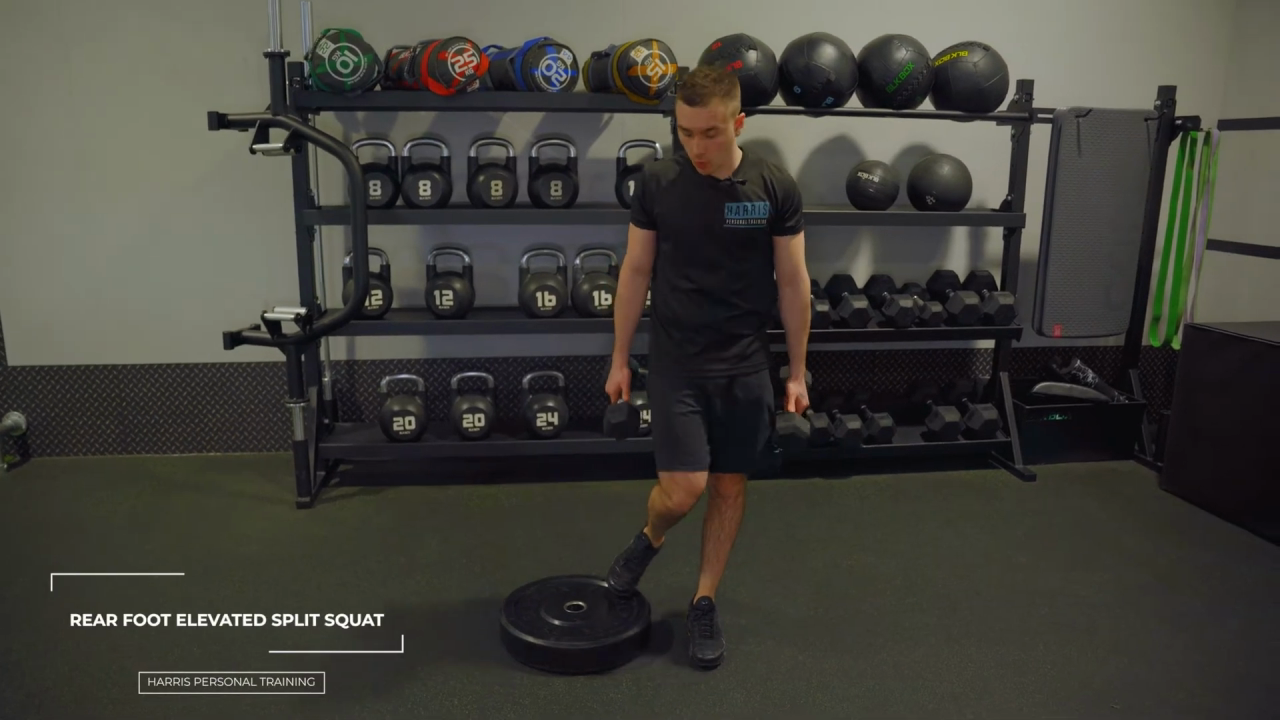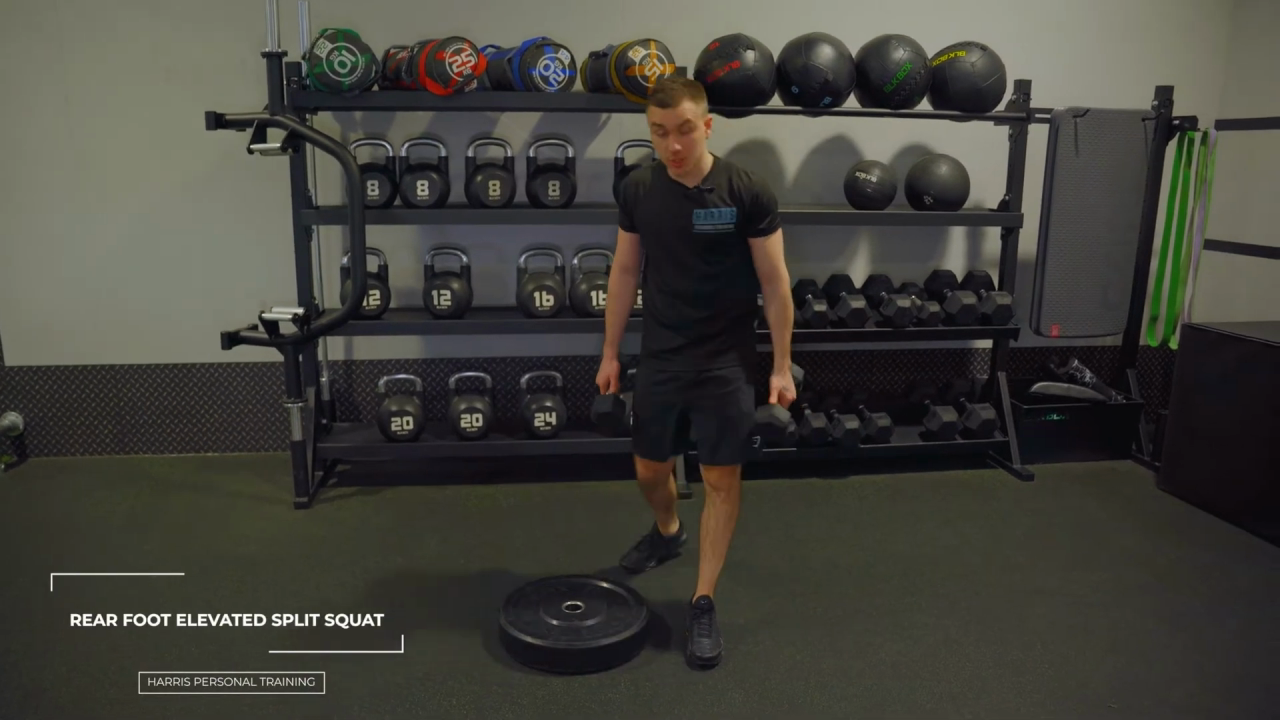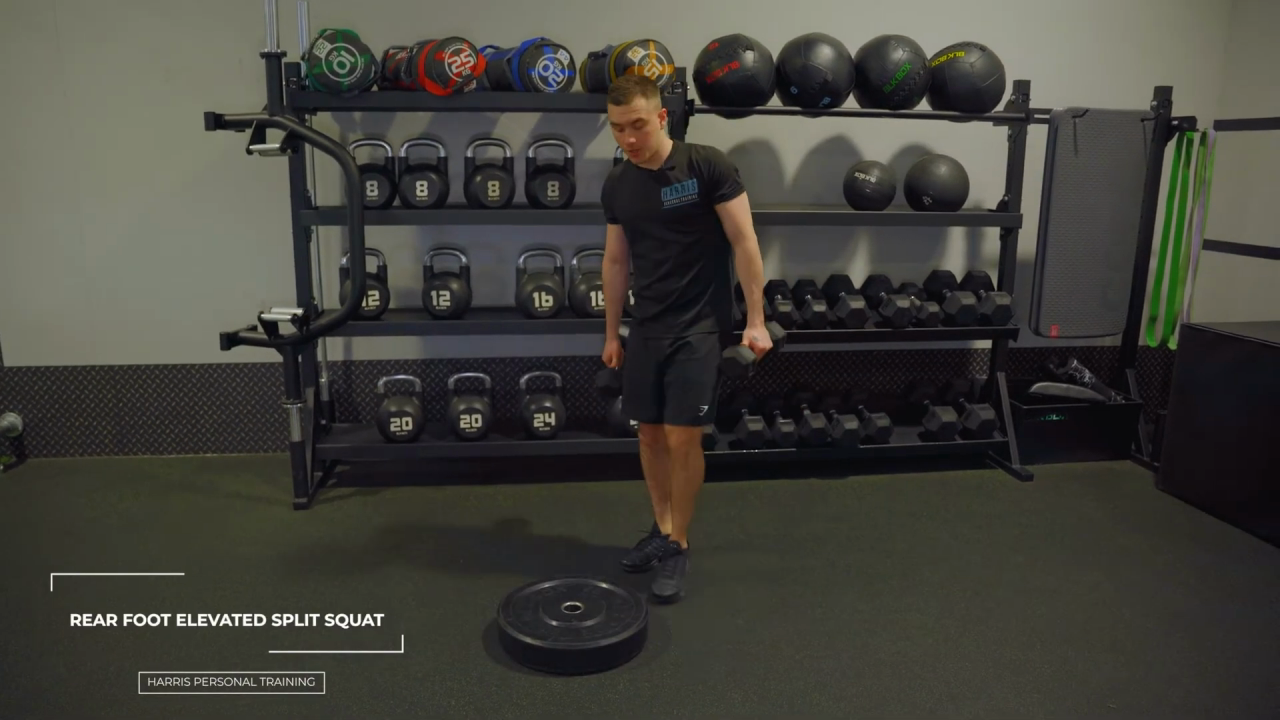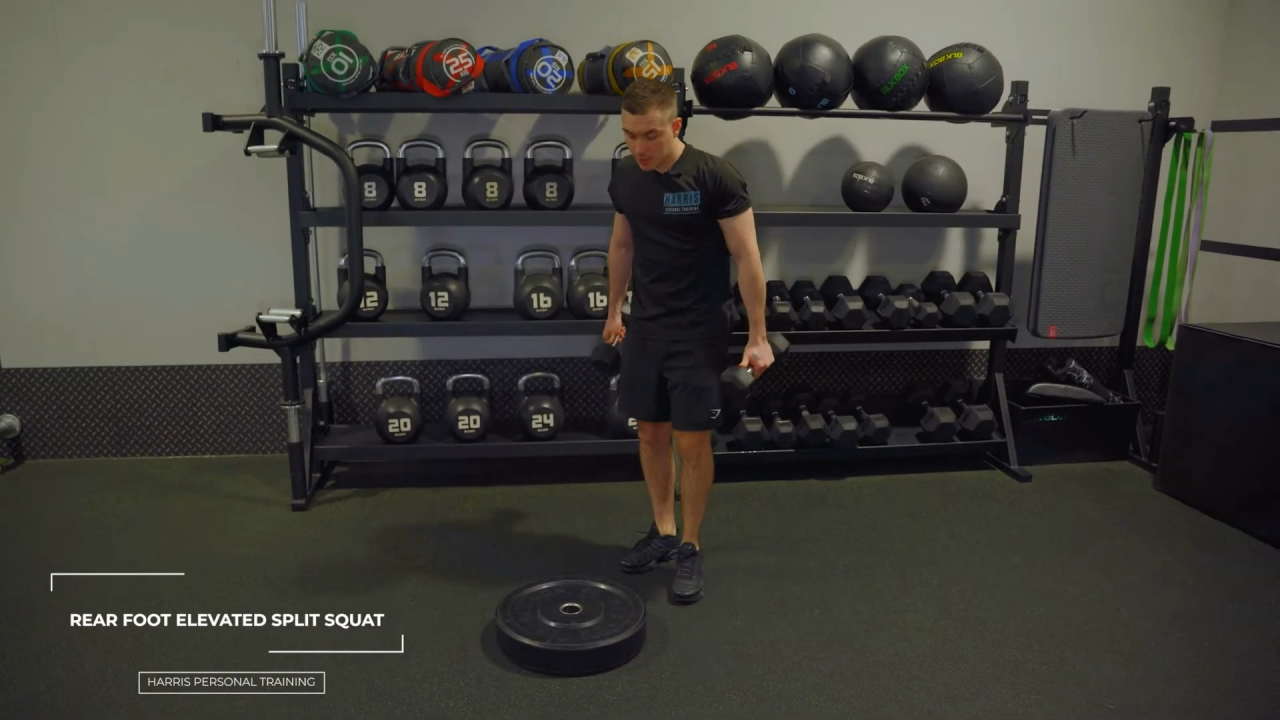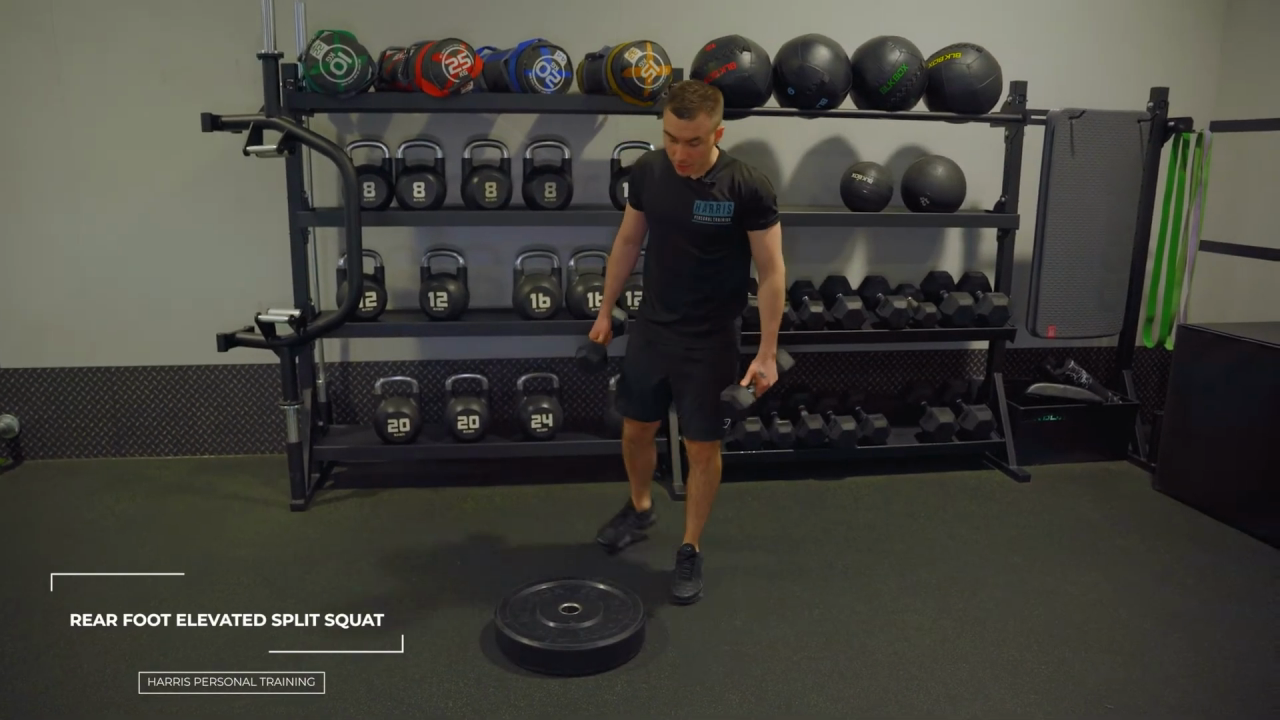
dt=0.5s
person 1, frame 1
left shoulder: (775, 188)
right shoulder: (657, 182)
left elbow: (793, 283)
right elbow: (636, 273)
left wrist: (797, 372)
right wrist: (619, 359)
left hip: (744, 364)
right hip: (676, 362)
left knee: (729, 486)
right knee: (683, 488)
left ankle: (704, 603)
right ankle: (648, 539)
person 1, frame 2
left shoulder: (747, 192)
right shoulder: (637, 189)
left elbow: (774, 281)
right elbow: (625, 271)
left wrist: (781, 366)
right wrist: (609, 352)
left hip: (727, 361)
right hip: (661, 357)
left knee: (722, 479)
right knee: (649, 471)
left ankle: (703, 601)
right ankle: (667, 531)
person 1, frame 3
left shoulder: (707, 166)
right shoulder: (617, 185)
left elbow: (744, 243)
left wrist: (755, 320)
right wrist: (611, 333)
left hip: (700, 325)
right hip: (647, 327)
left knee: (683, 438)
right knee: (650, 434)
left ankle: (679, 545)
right ankle: (662, 531)
person 1, frame 4
left shoulder: (715, 177)
right shoulder: (624, 176)
left elbow: (747, 258)
left wrist: (758, 337)
right wrist: (614, 310)
left hip: (698, 331)
right hip: (644, 327)
left knee: (692, 442)
right knee: (650, 432)
left ankle: (690, 548)
right ankle: (663, 532)
person 1, frame 5
left shoulder: (748, 187)
right shoulder: (647, 171)
left elbow: (771, 272)
right elbow: (628, 241)
left wrist: (766, 353)
right wrist: (605, 310)
left hip: (709, 340)
right hip: (651, 327)
left knee: (702, 448)
right knee: (636, 429)
left ankle: (690, 550)
right ankle: (639, 508)
